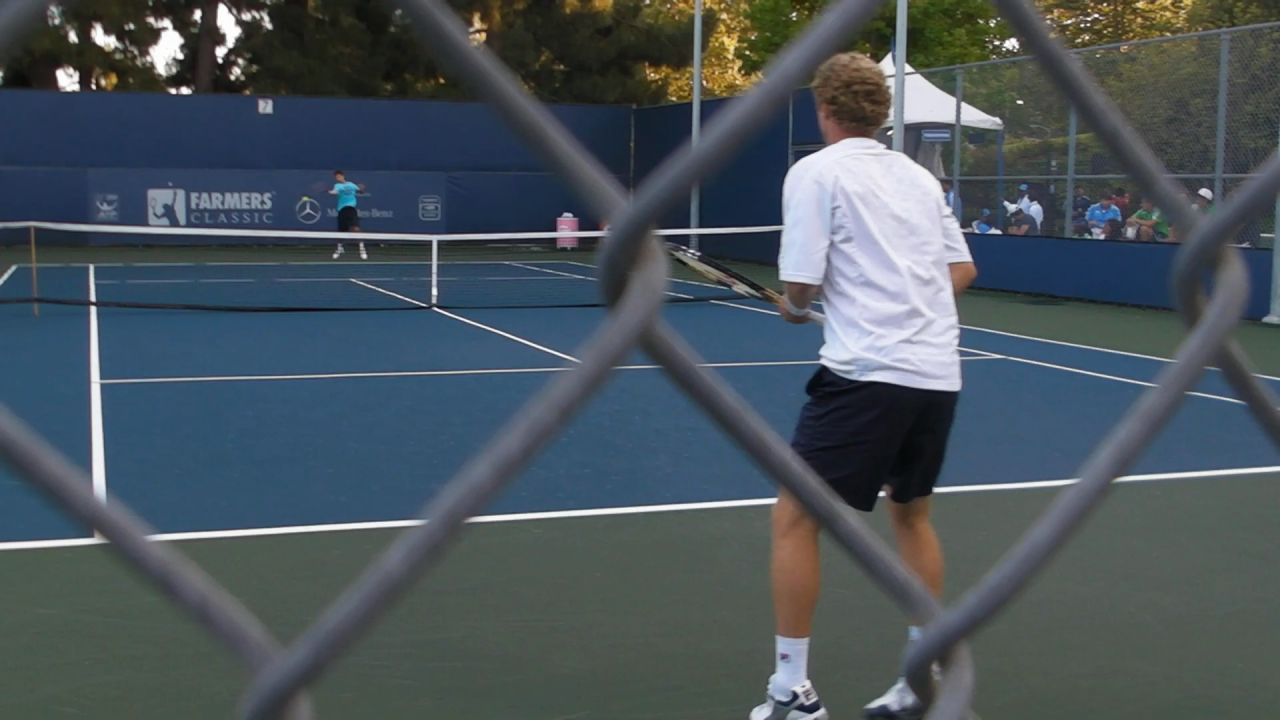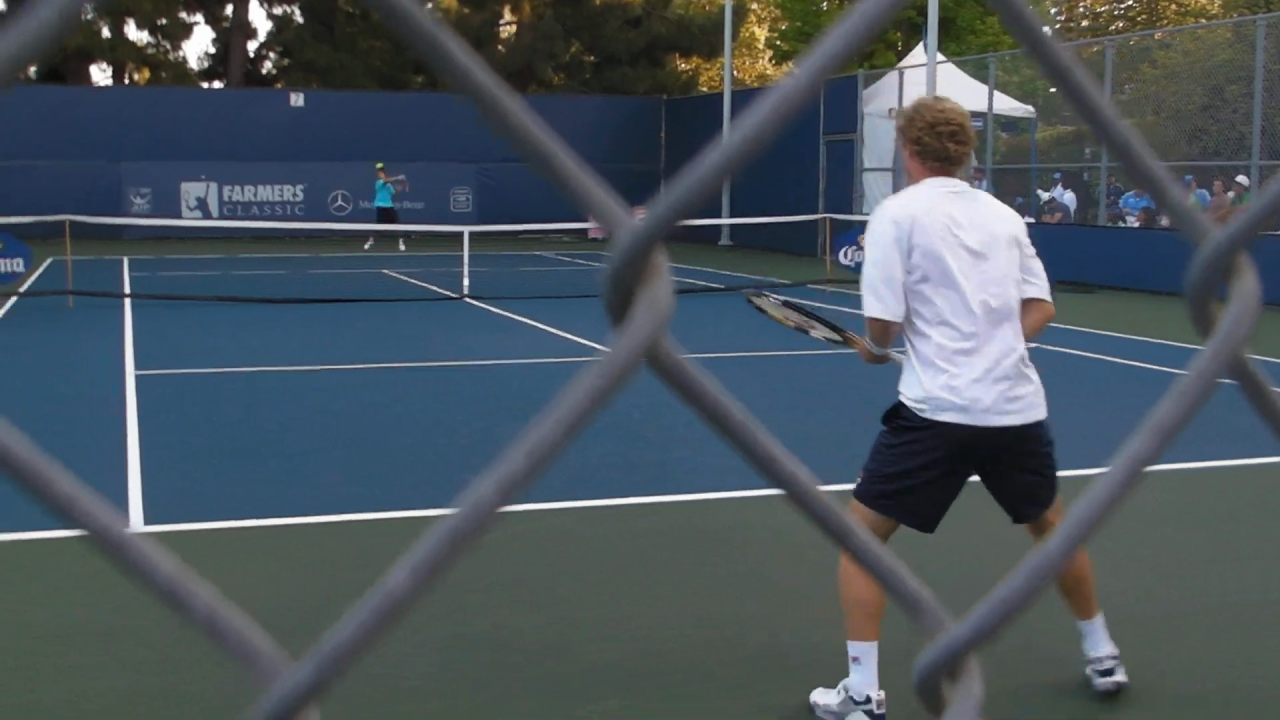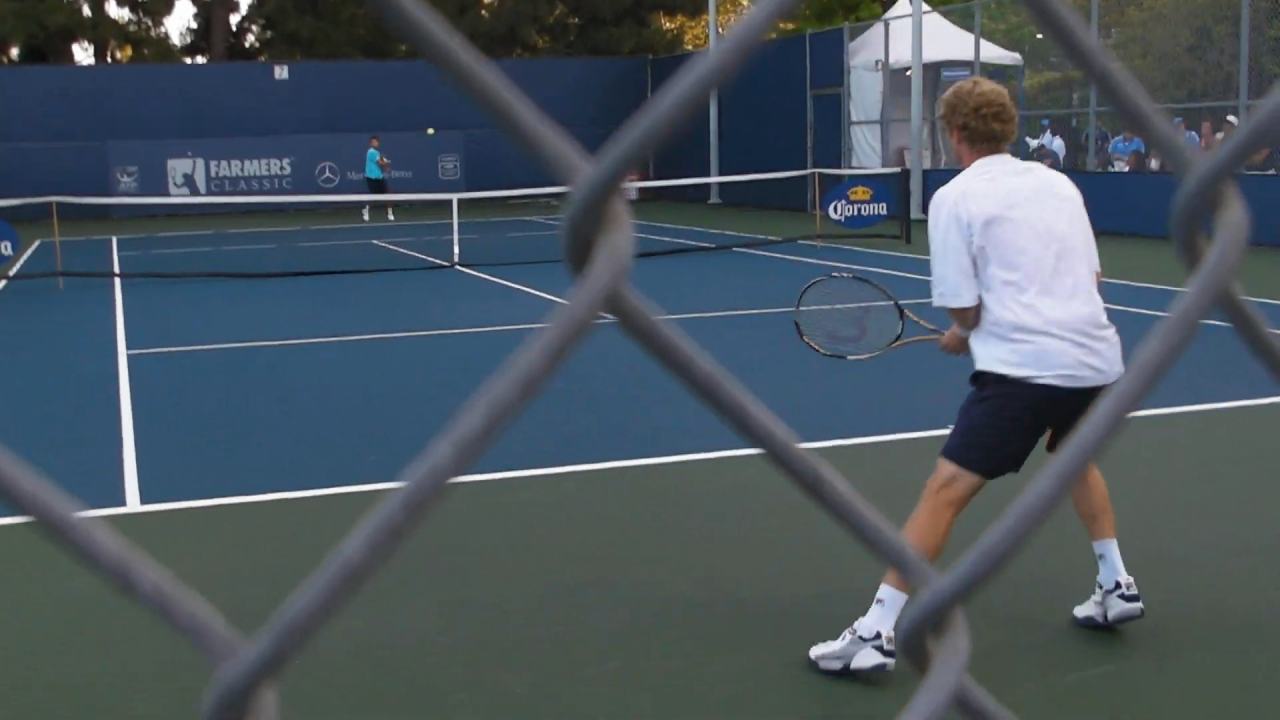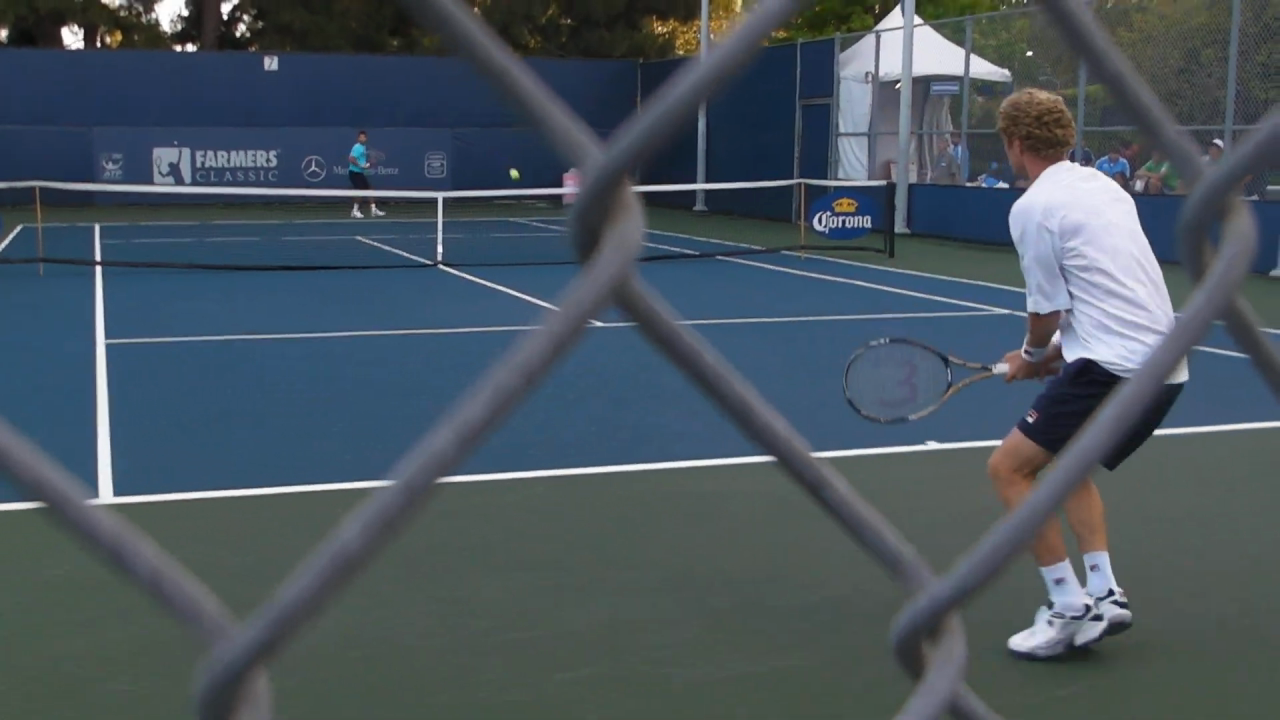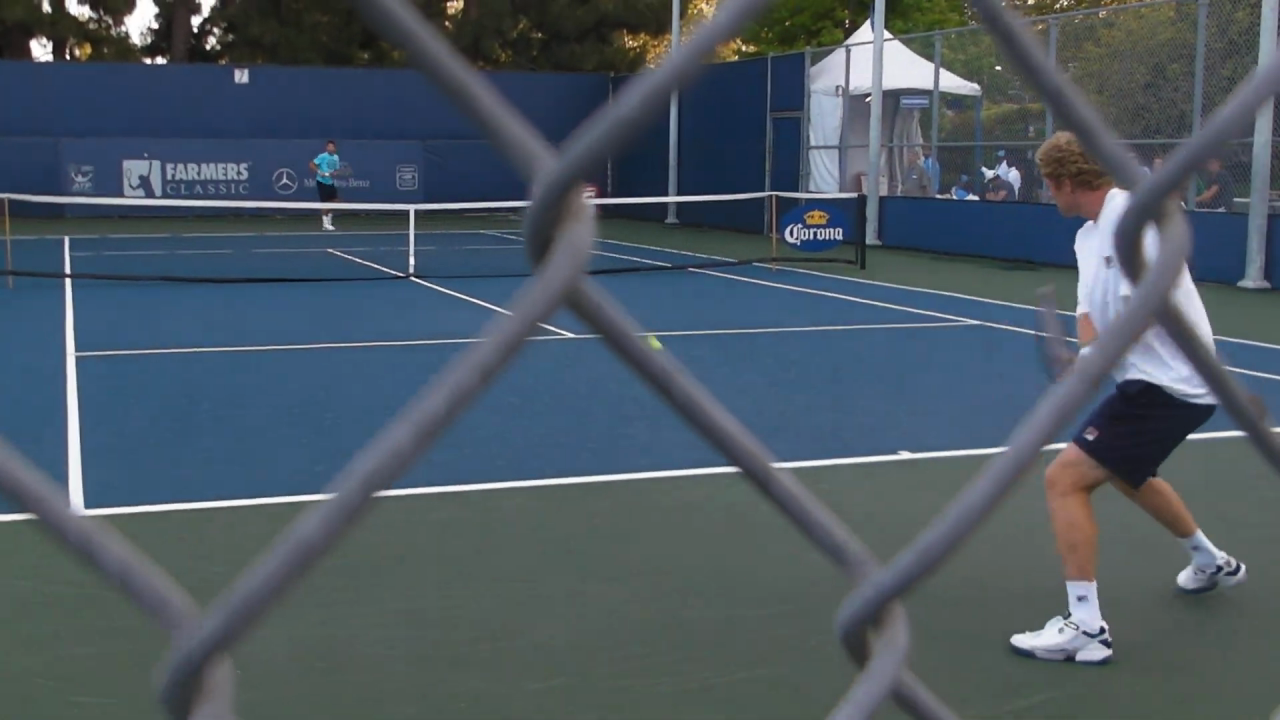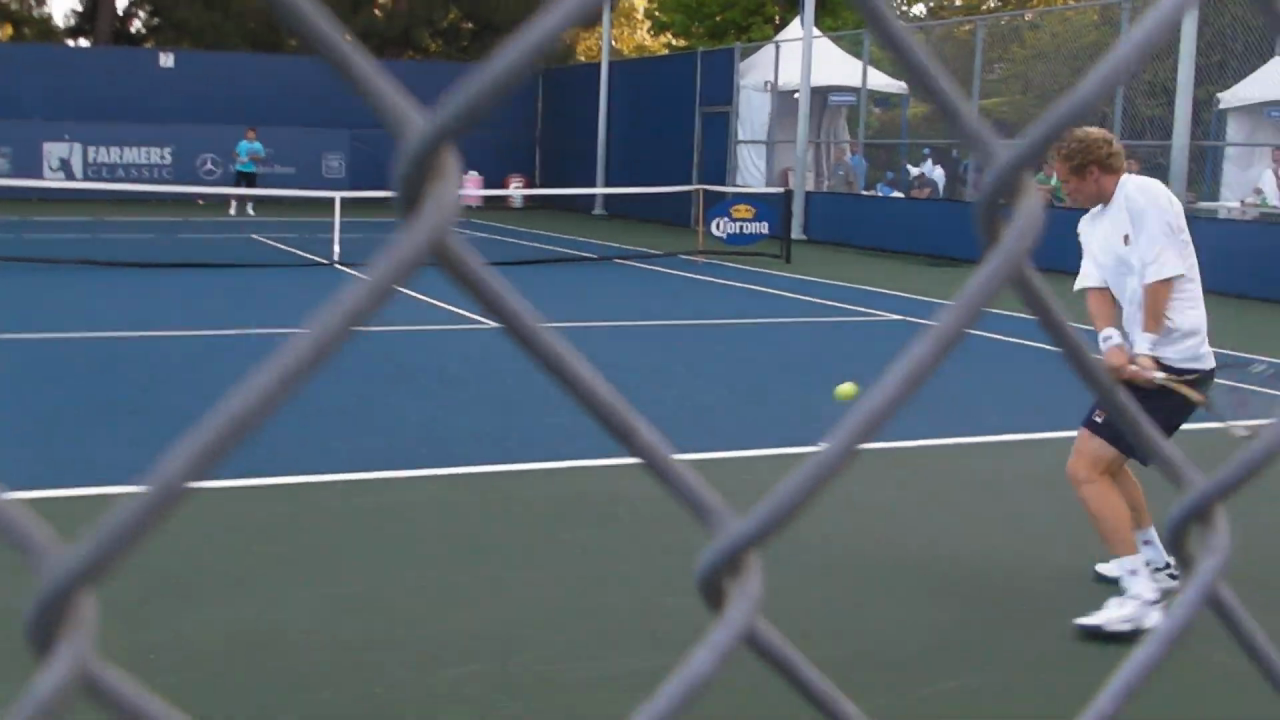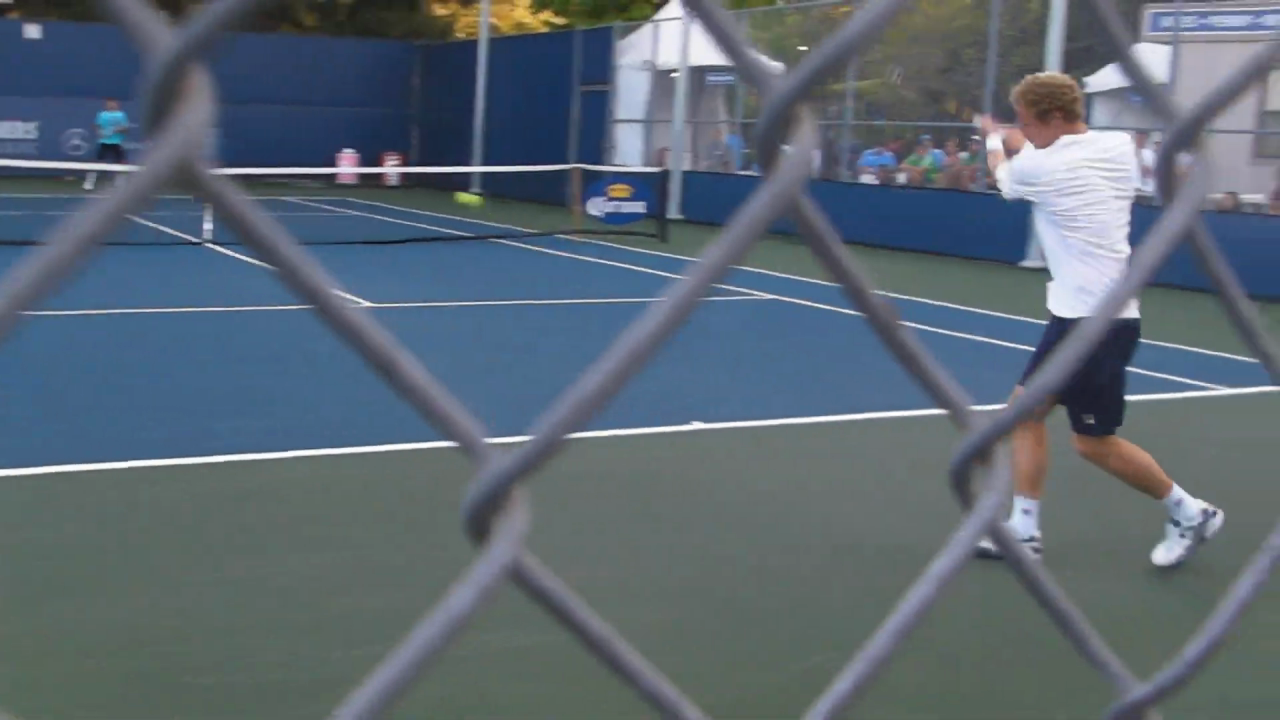
dt=0.2s
person 1, frame 1
left shoulder: (813, 173)
right shoulder: (921, 177)
left elbow: (800, 284)
right elbow: (962, 271)
left wrist: (792, 307)
left hip: (866, 375)
right hip: (937, 374)
left knee: (794, 518)
right knee: (913, 514)
person 1, frame 2
left shoulder: (895, 214)
right shoulder: (1006, 218)
left elbow: (884, 323)
right elbow: (1040, 312)
left wrist: (875, 347)
left hip: (939, 411)
right hip: (1019, 407)
left knee: (860, 535)
right knee: (1049, 527)
right ankle: (1103, 657)
person 1, frame 3
left shoulder: (953, 200)
right shoulder: (1060, 184)
left elbow: (964, 310)
right elbow: (1089, 274)
left wrist: (959, 338)
left hip: (1021, 370)
right hip: (1099, 364)
left knee: (944, 494)
left ankle: (876, 633)
right ankle: (1116, 583)
person 1, frame 4
left shoulder: (1033, 209)
right shoulder: (1099, 185)
left elbow: (1048, 310)
left wrist: (1031, 356)
right wrist: (1056, 351)
left hip: (1116, 366)
left knee: (1009, 467)
left ankle: (1072, 607)
right ankle: (1102, 593)
person 1, frame 5
left shoulder: (1130, 212)
right shoulder: (1090, 235)
right elbow: (1091, 312)
right wrist: (1084, 359)
left hip: (1167, 384)
right hip: (1152, 377)
left knee: (1063, 481)
right knee: (1127, 472)
left ankle: (1084, 626)
right ankle: (1215, 561)
person 1, frame 6
left shoulder: (1146, 196)
right shoulder: (1093, 221)
left elbow: (1164, 277)
right elbow: (1098, 288)
left wrist: (1144, 347)
right wrist: (1111, 342)
left hip: (1174, 360)
right hip: (1140, 357)
left knee: (1086, 468)
right knee: (1103, 455)
left ankle: (1141, 598)
right ankle: (1153, 563)
person 1, frame 7
left shoulder: (1037, 166)
right shoulder: (1116, 149)
left elbow: (1005, 178)
left wrist: (994, 140)
left hip: (1091, 319)
right hip: (1079, 314)
left knee: (1096, 443)
right knee: (1027, 410)
left ankle: (1191, 515)
right ankle: (1022, 529)
